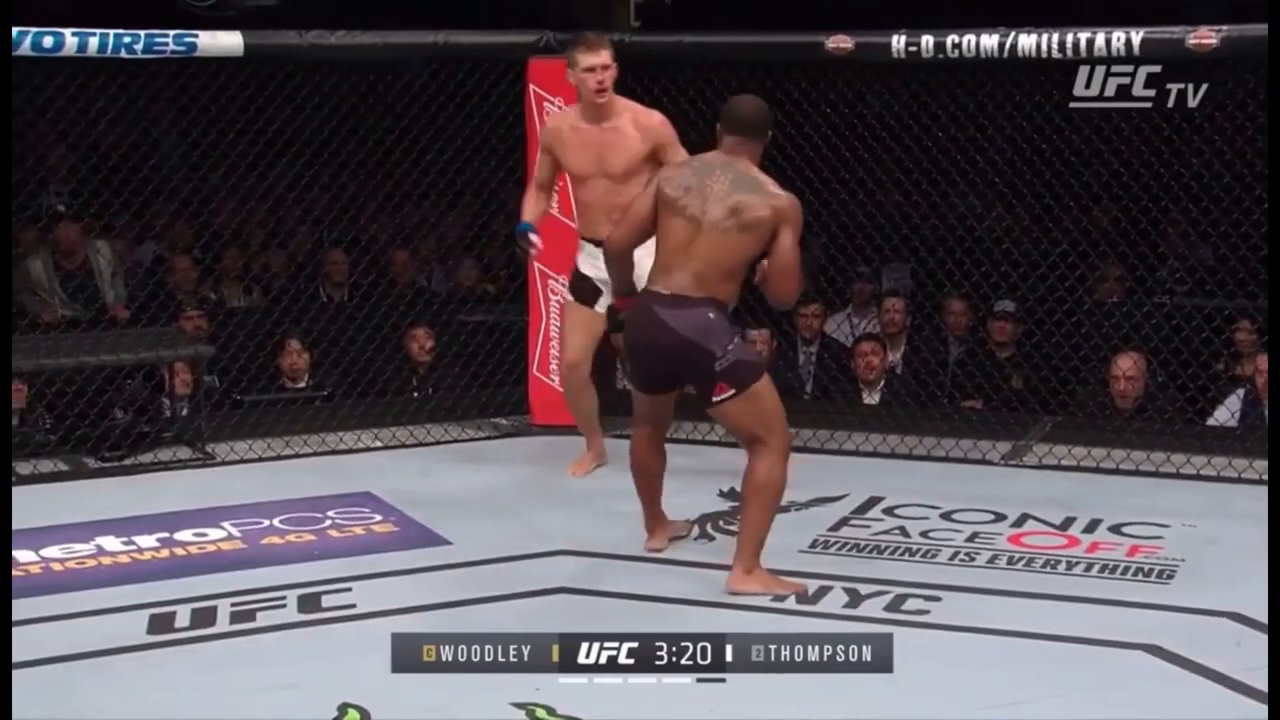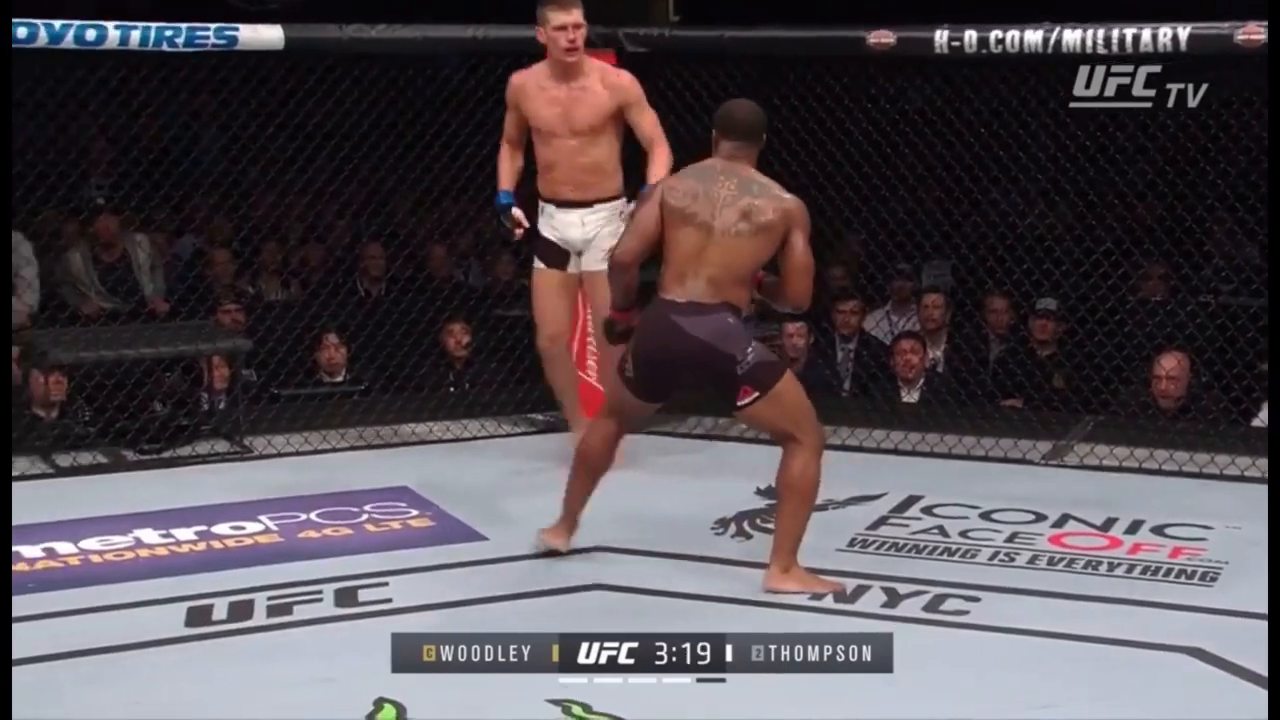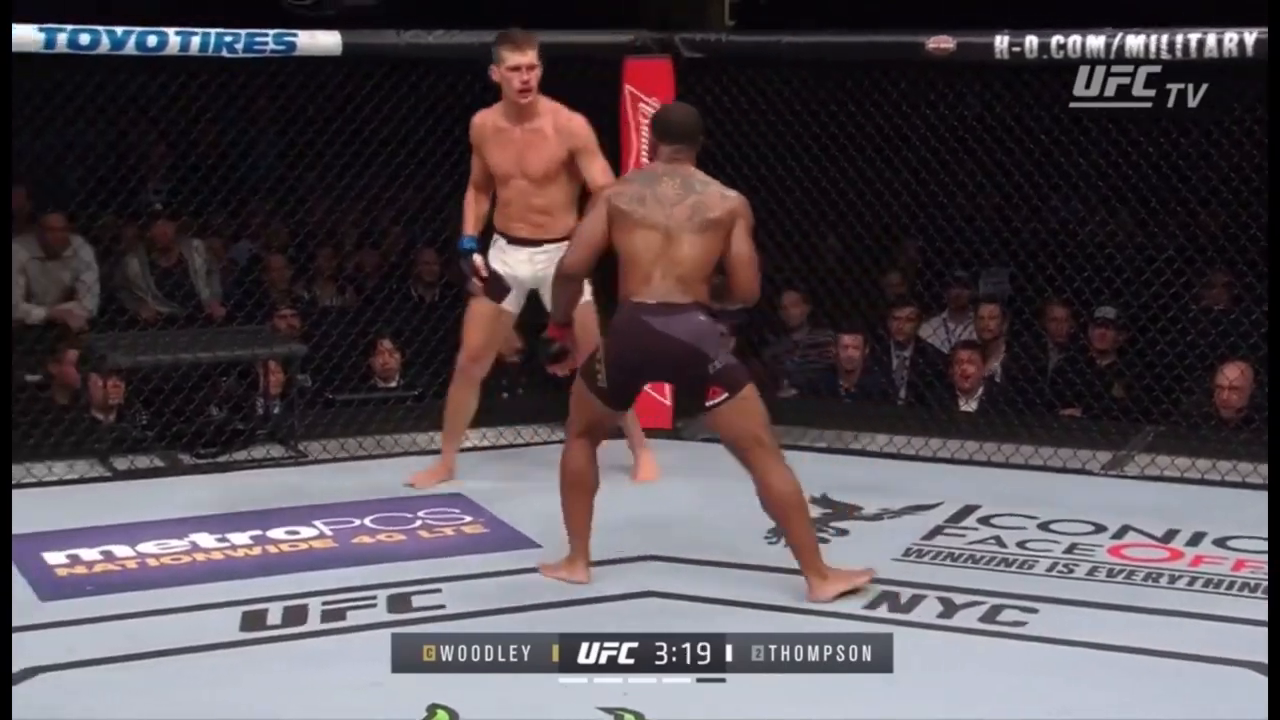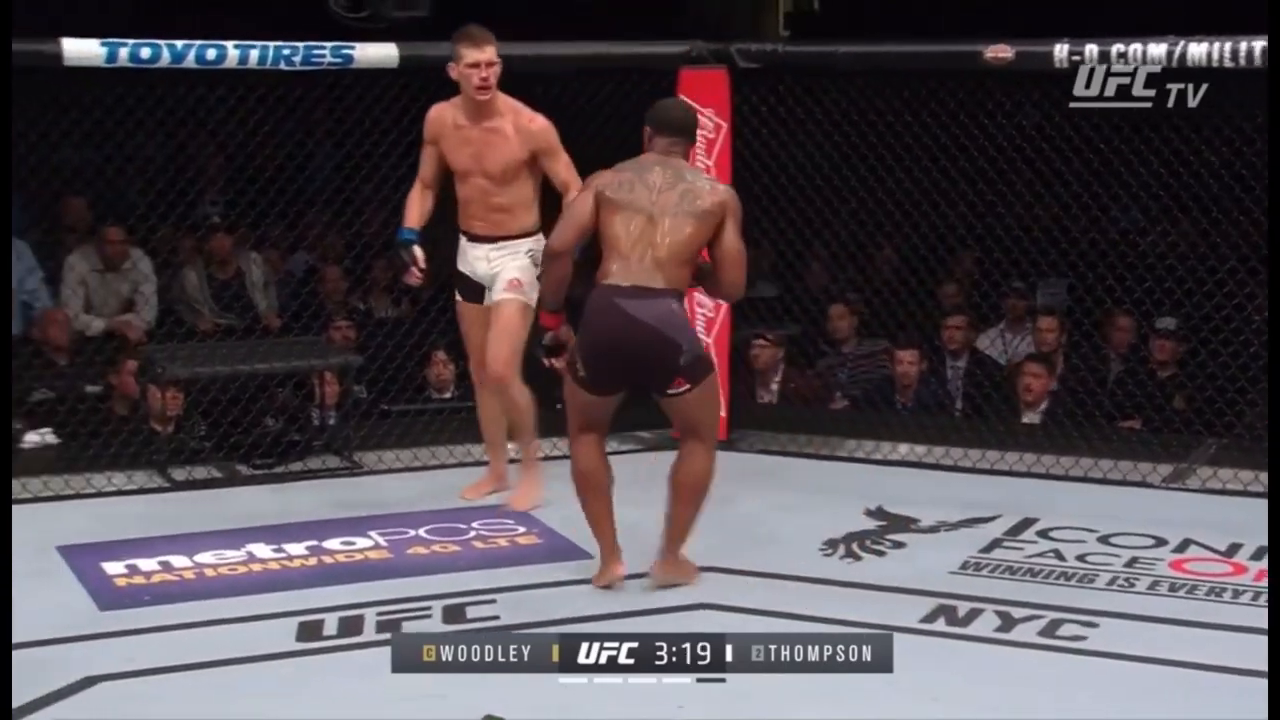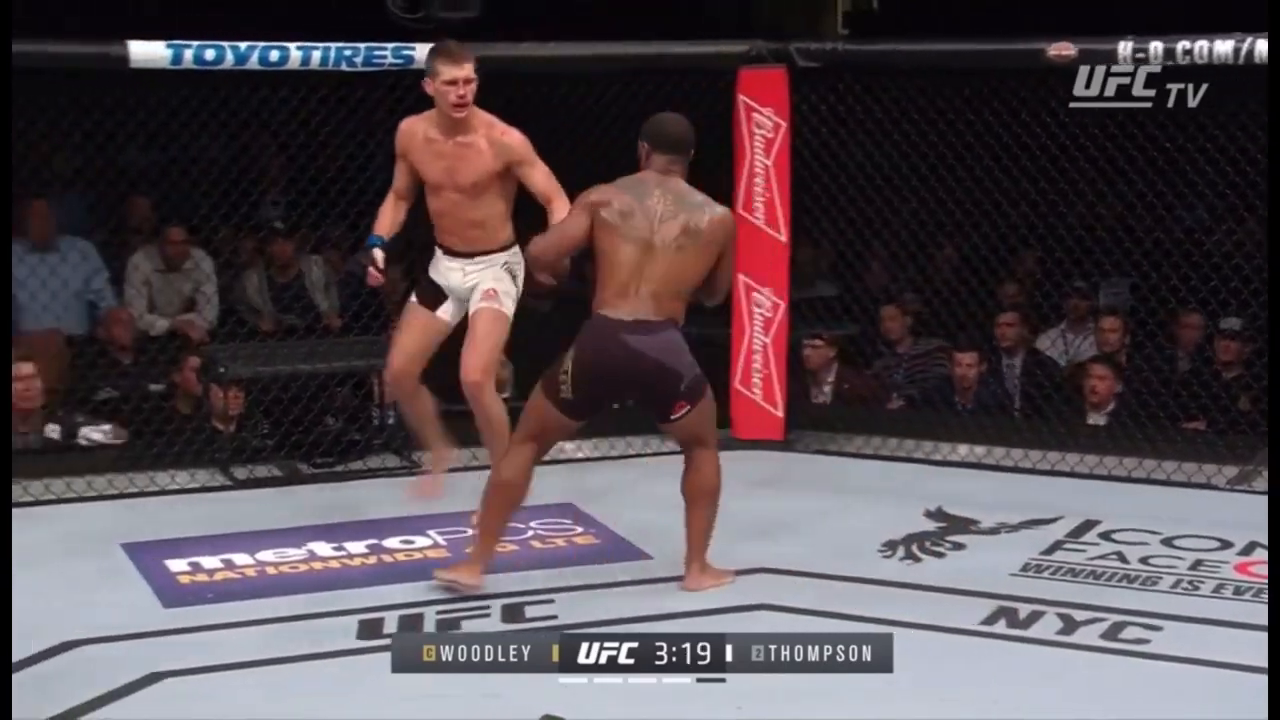
dt=0.2s
person 1, frame 1
left shoulder: (672, 174)
right shoulder: (779, 202)
left elbow: (617, 243)
right elbow: (783, 296)
left wrist: (624, 298)
right wrist: (774, 269)
left hip: (648, 318)
right hip: (704, 328)
left knee: (648, 423)
right knee: (771, 441)
left ankle: (655, 526)
right ankle: (747, 570)
person 1, frame 2
left shoulder: (673, 186)
right shoulder: (786, 206)
left elbow: (623, 259)
right elbow: (797, 298)
left wrist: (621, 313)
left hip: (661, 328)
right hip: (721, 336)
left knee: (609, 420)
right knee: (805, 438)
left ankle: (563, 528)
right ankle: (784, 568)
person 1, frame 3
left shoulder: (616, 192)
right shoulder: (730, 203)
left elbow: (570, 268)
right elbow: (746, 293)
left wrist: (559, 327)
left hip: (633, 334)
right hip: (692, 333)
left knee: (582, 434)
right knee: (762, 455)
left ankle: (575, 560)
right ankle: (818, 574)
person 1, frame 4
left shoulder: (606, 181)
right shoulder: (719, 197)
left elbow: (559, 248)
right elbow: (731, 288)
left wrist: (552, 319)
left hip: (605, 314)
right hip: (666, 322)
left knee: (585, 433)
right knee: (700, 440)
left ankle: (609, 558)
right ankle: (671, 558)
person 1, frame 5
left shoulder: (603, 197)
right shoulder: (718, 218)
left elbow: (541, 255)
right elbow: (714, 295)
left hip: (603, 344)
right hip: (664, 353)
left knee: (524, 445)
right knee: (703, 448)
left ankle: (473, 565)
right ankle: (698, 568)
person 2, frame 1
left shoulder: (650, 124)
right shoulder: (557, 128)
right elbow: (541, 186)
right wrist: (527, 226)
left hip: (644, 252)
right hip: (592, 257)
right knee: (572, 365)
right ankle: (593, 448)
person 2, frame 2
left shoulder: (617, 84)
right shoulder: (522, 85)
left elbow: (658, 148)
right elbow: (512, 145)
right wrist: (506, 196)
left hip: (606, 216)
right hip: (553, 219)
right knee: (553, 338)
right ankle: (578, 431)
person 2, frame 3
left shoulder: (570, 127)
right shoulder: (483, 125)
left elbow: (606, 193)
right wrist: (468, 243)
left hip: (559, 255)
right hip: (504, 254)
right knee: (469, 362)
left ankle: (640, 448)
right ankle: (446, 461)
person 2, frame 4
left shoulder: (531, 126)
right shoulder: (439, 120)
left elbow: (573, 190)
right elbow: (425, 186)
right wrist: (410, 237)
left hip: (517, 251)
right hip: (469, 251)
left knee: (501, 370)
right knee: (481, 371)
left ankle: (530, 468)
right ankle: (496, 469)
person 2, frame 5
left shoulder: (504, 141)
right shoulder: (411, 133)
left elbow: (557, 201)
right elbow: (400, 197)
right wrist: (377, 243)
left hip: (495, 266)
right hip: (445, 265)
left knee: (475, 380)
right knee: (398, 375)
right ankle: (440, 452)
